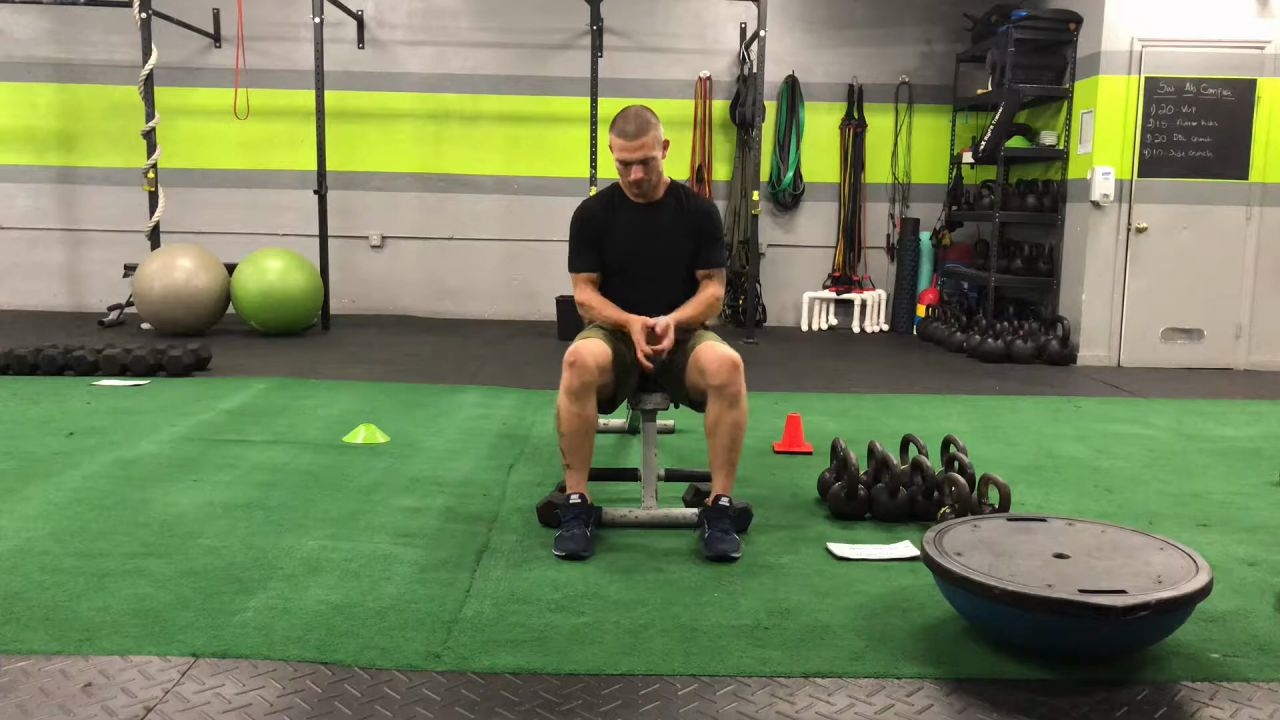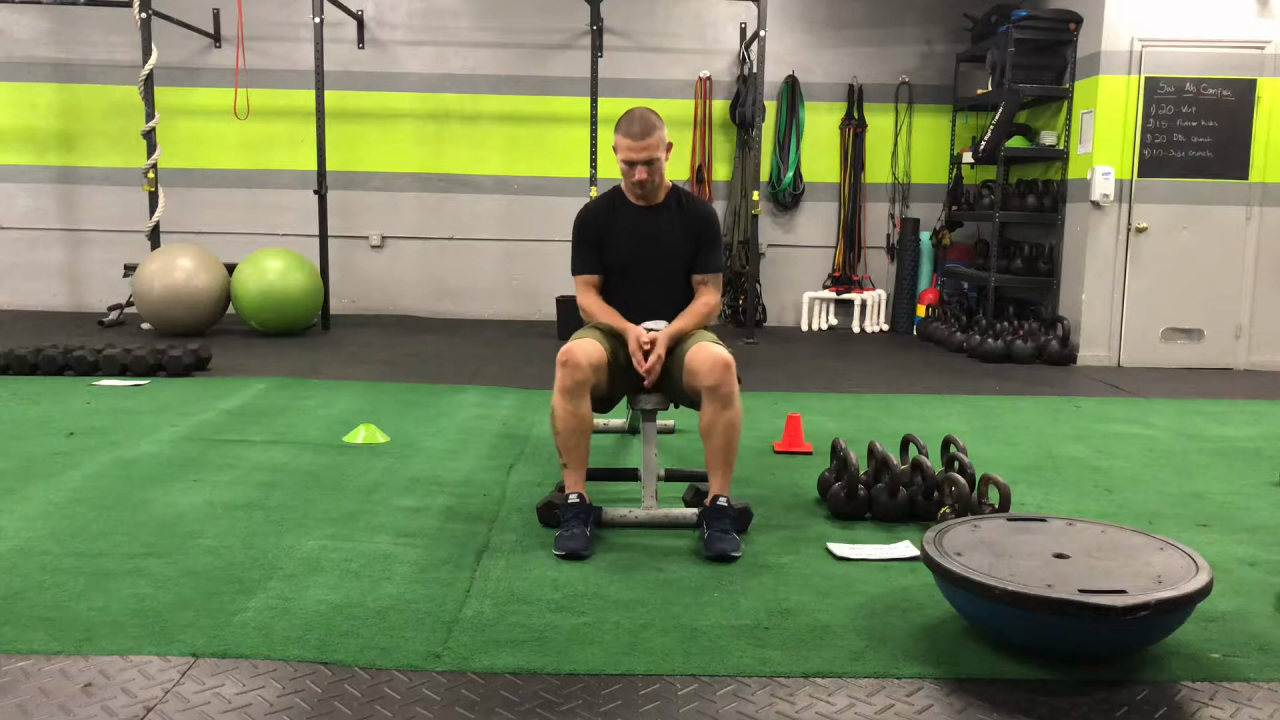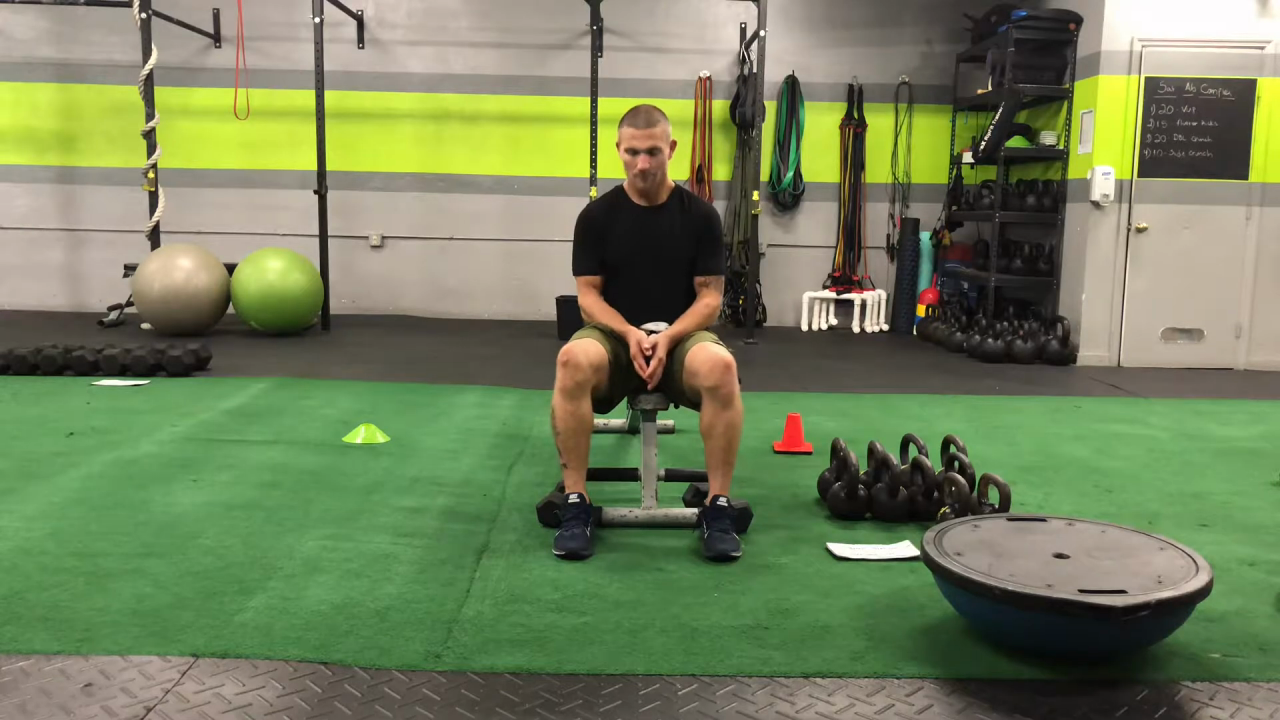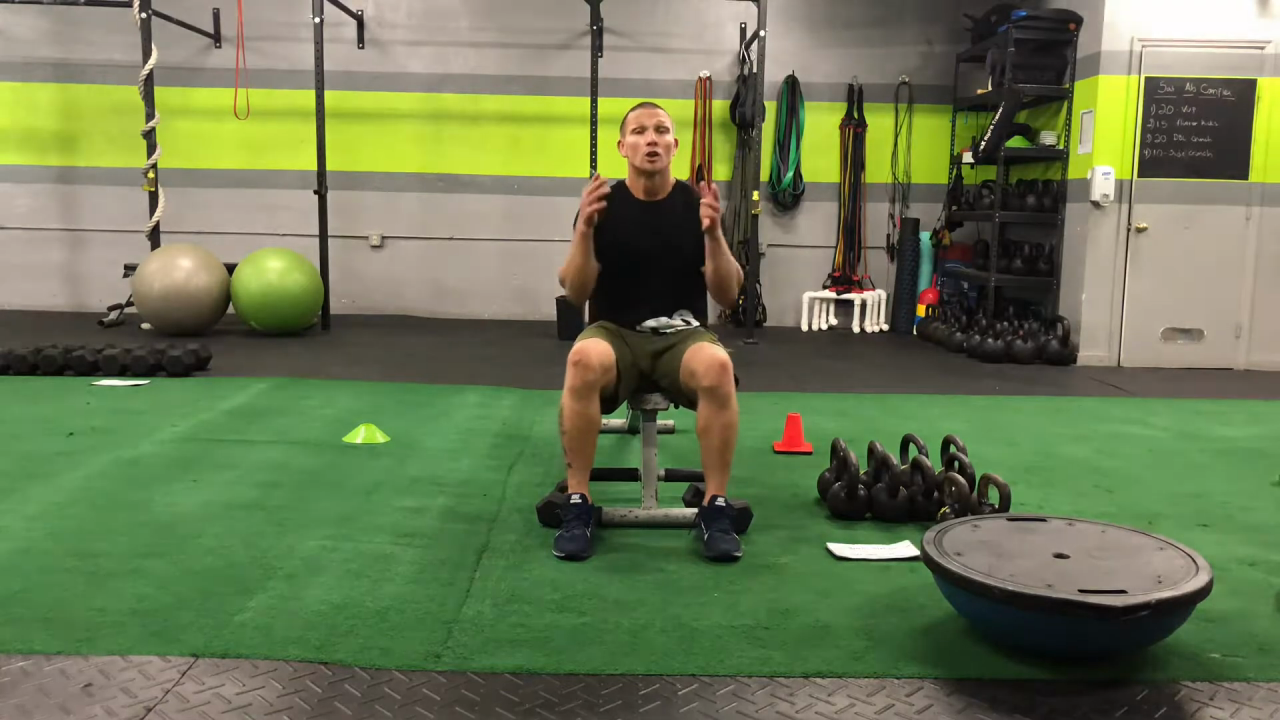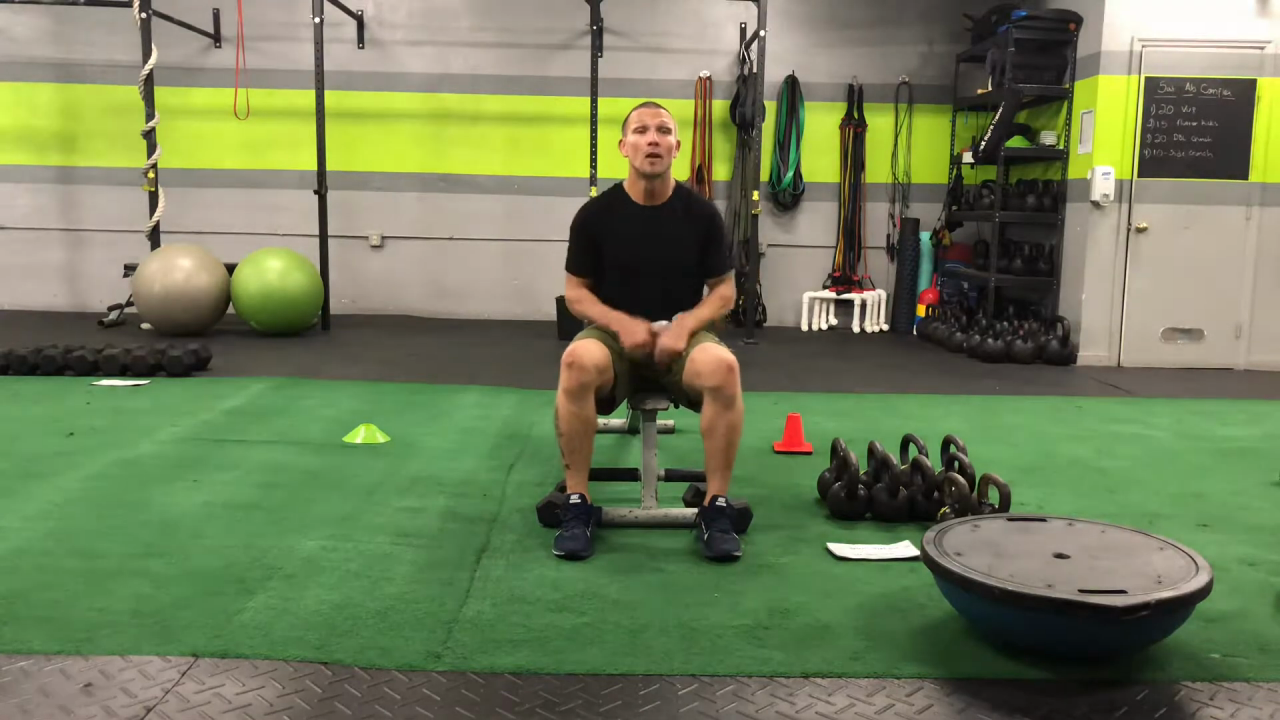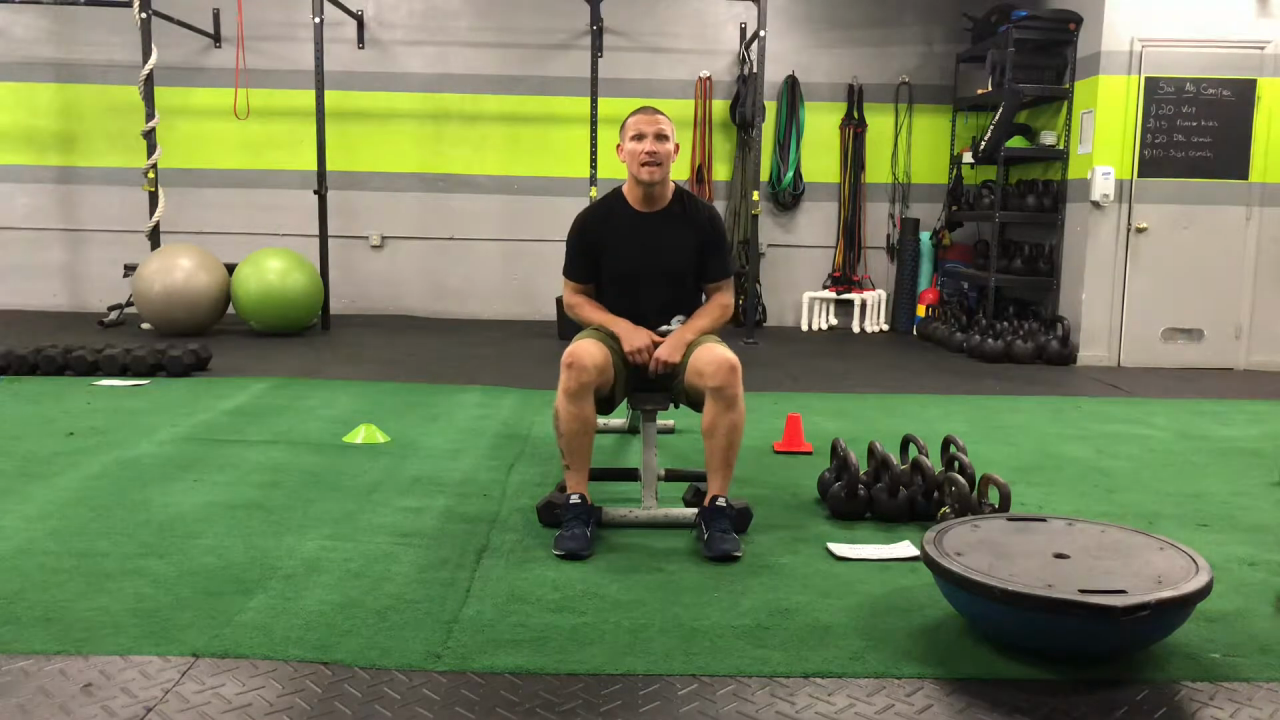
dt=0.4s
person 1, frame 1
left shoulder: (698, 210)
right shoulder: (592, 212)
left elbow: (713, 287)
right elbow: (584, 292)
left wrist: (674, 320)
right wrist: (630, 322)
left hip: (682, 334)
right hip: (616, 333)
left knee: (728, 365)
right knee: (579, 360)
left ankle: (718, 507)
right ankle: (576, 504)
person 1, frame 2
left shoulder: (698, 214)
right shoulder: (594, 215)
left elbow: (709, 295)
right elbow: (587, 294)
left wrist: (667, 336)
right wrist: (629, 331)
left hip: (680, 335)
right hip: (615, 334)
left knee: (720, 366)
right knee: (572, 360)
left ankle: (718, 507)
right ankle: (575, 503)
person 1, frame 3
left shoulder: (700, 215)
right shoulder: (597, 216)
left elbow: (710, 297)
right elbow: (588, 295)
left wrist: (667, 339)
right wrist: (630, 334)
left hip: (681, 336)
right hip: (616, 335)
left knee: (720, 367)
right knee: (572, 361)
left ankle: (717, 507)
right ankle: (576, 504)
person 1, frame 4
left shoulder: (696, 206)
right shoulder: (603, 206)
left elbow: (729, 296)
right elbow: (576, 293)
left wrist: (713, 234)
right wrist: (583, 228)
left hip: (681, 334)
right hip: (616, 332)
left knee: (717, 367)
right knee: (584, 360)
left ankle: (715, 507)
right ankle: (578, 504)
person 1, frame 5
left shoulder: (700, 213)
right shoulder: (597, 214)
left elbow: (725, 290)
right elbow: (575, 292)
left wrist: (687, 324)
right wrist: (620, 322)
left hip: (681, 338)
right hip: (615, 336)
left knee: (723, 368)
right knee: (577, 361)
left ankle: (715, 507)
right ankle: (577, 504)
person 1, frame 6
left shoulder: (702, 218)
right shoulder: (594, 220)
left elbow: (722, 299)
right elbow: (575, 298)
left wrist: (682, 337)
right wrist: (623, 328)
left hip: (682, 338)
right hip: (616, 335)
left knee: (725, 367)
right knee: (577, 362)
left ankle: (716, 508)
right ankle: (577, 504)
